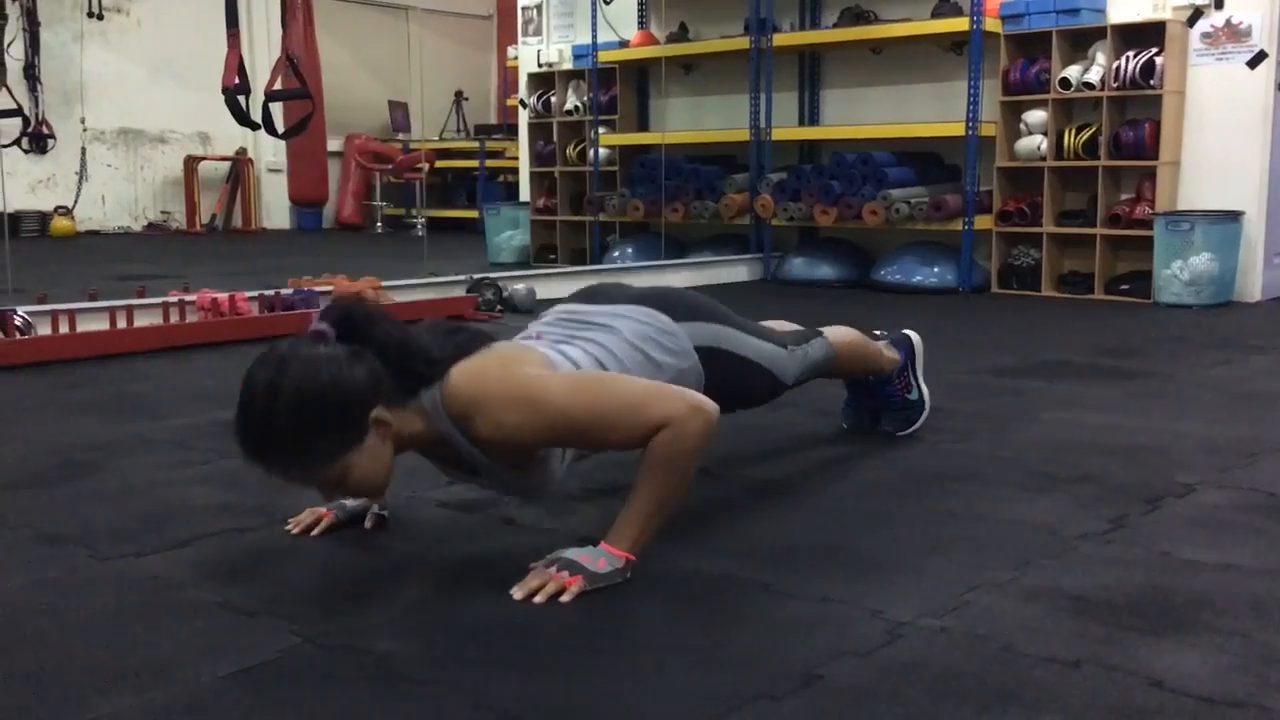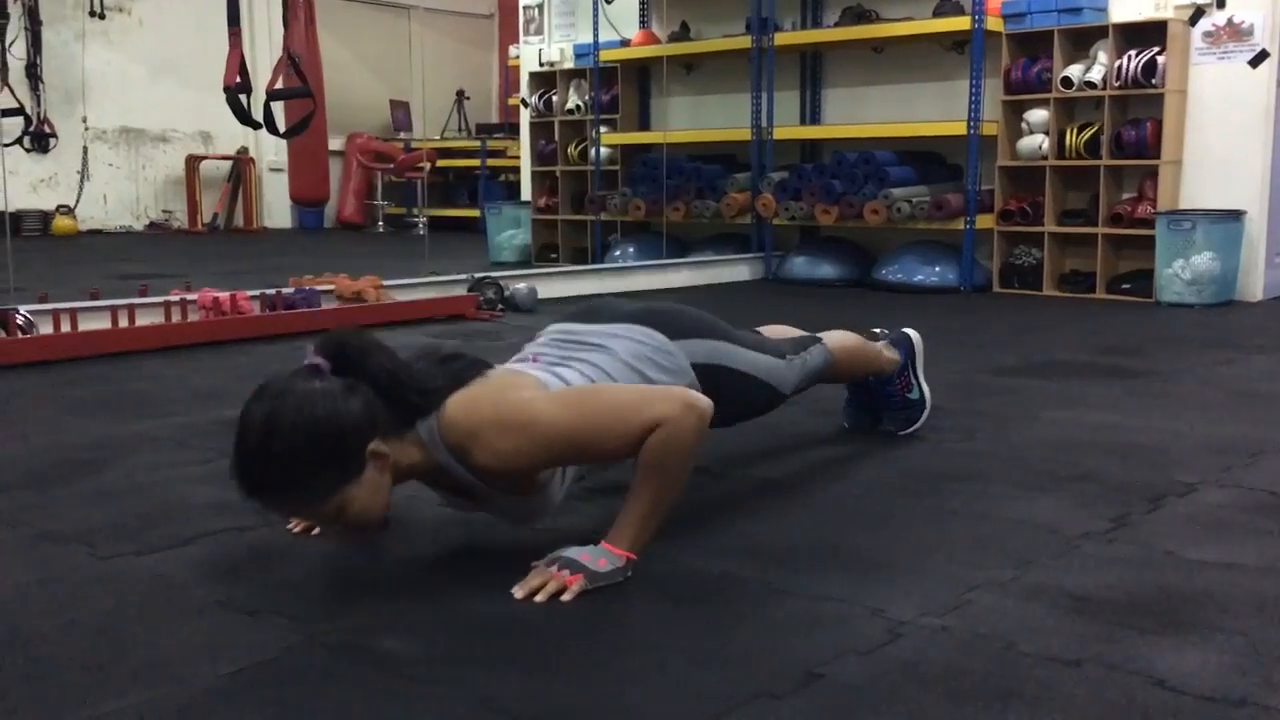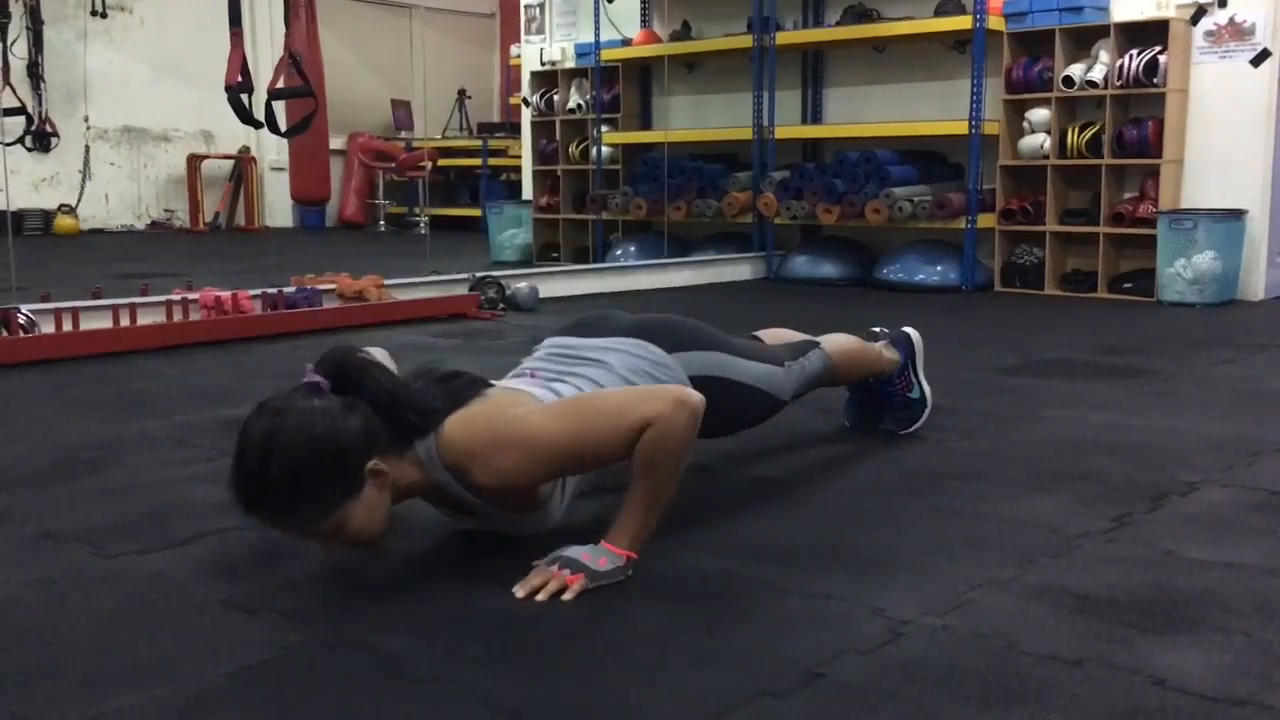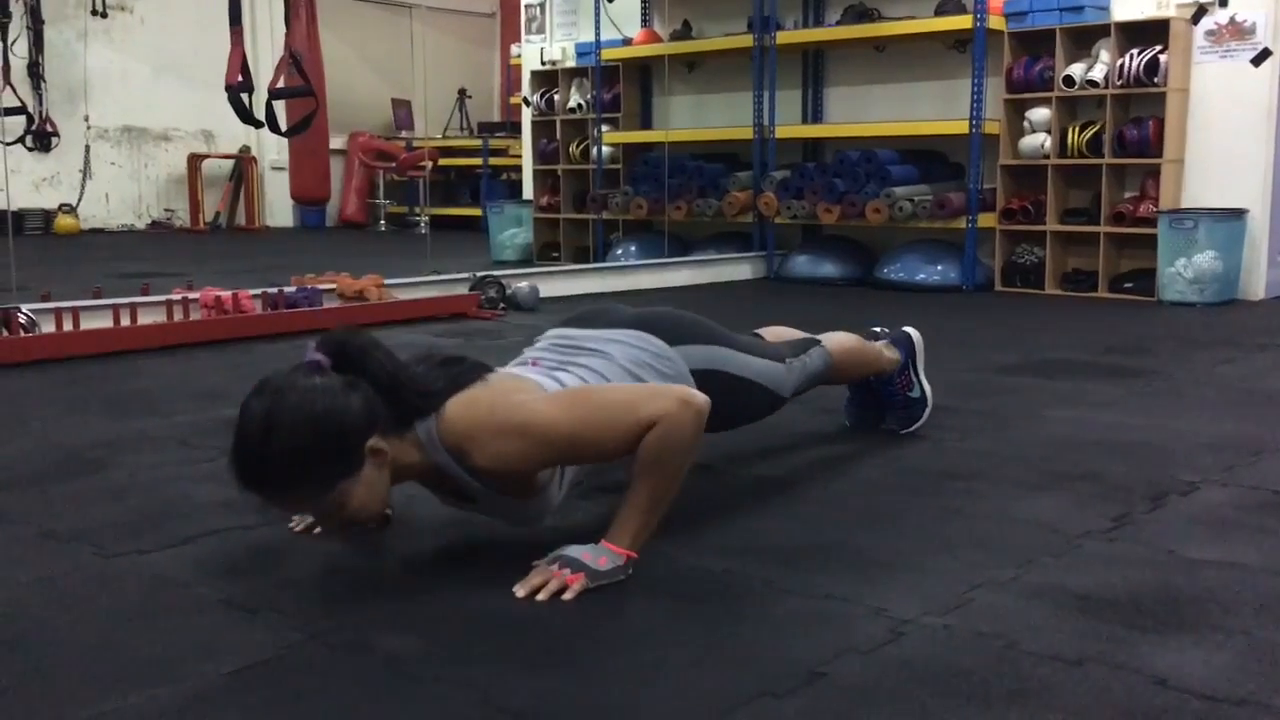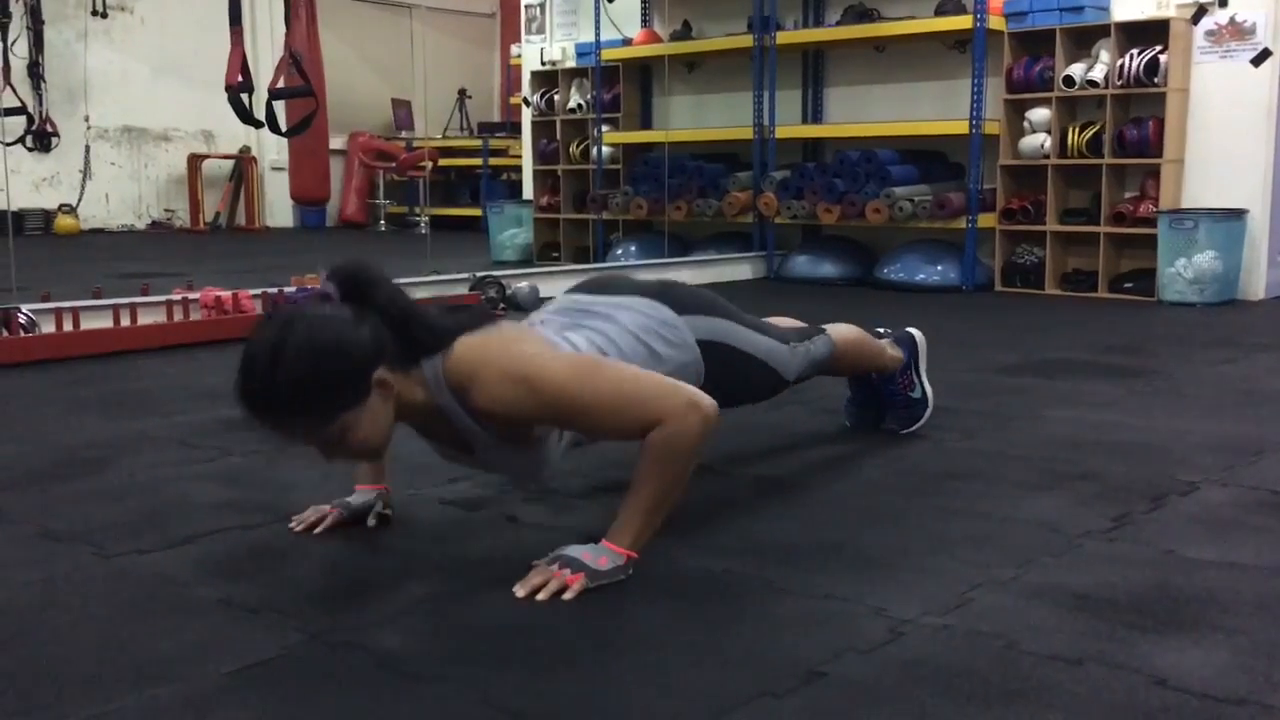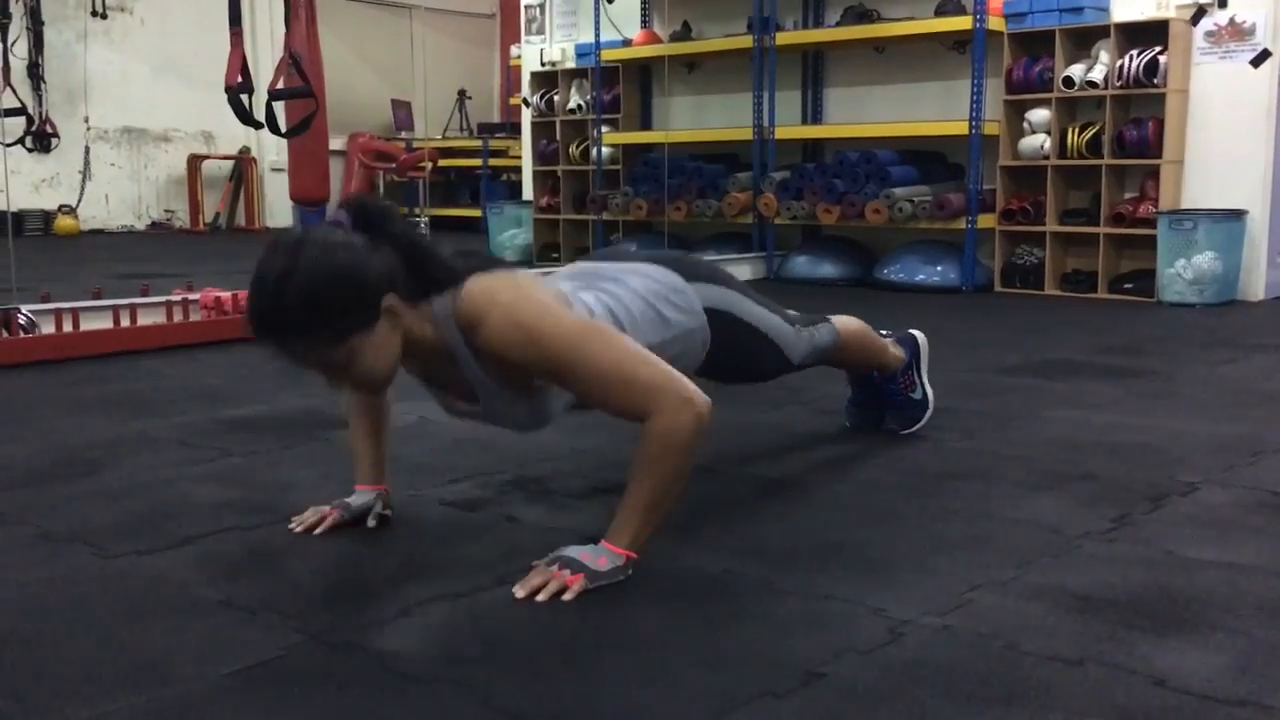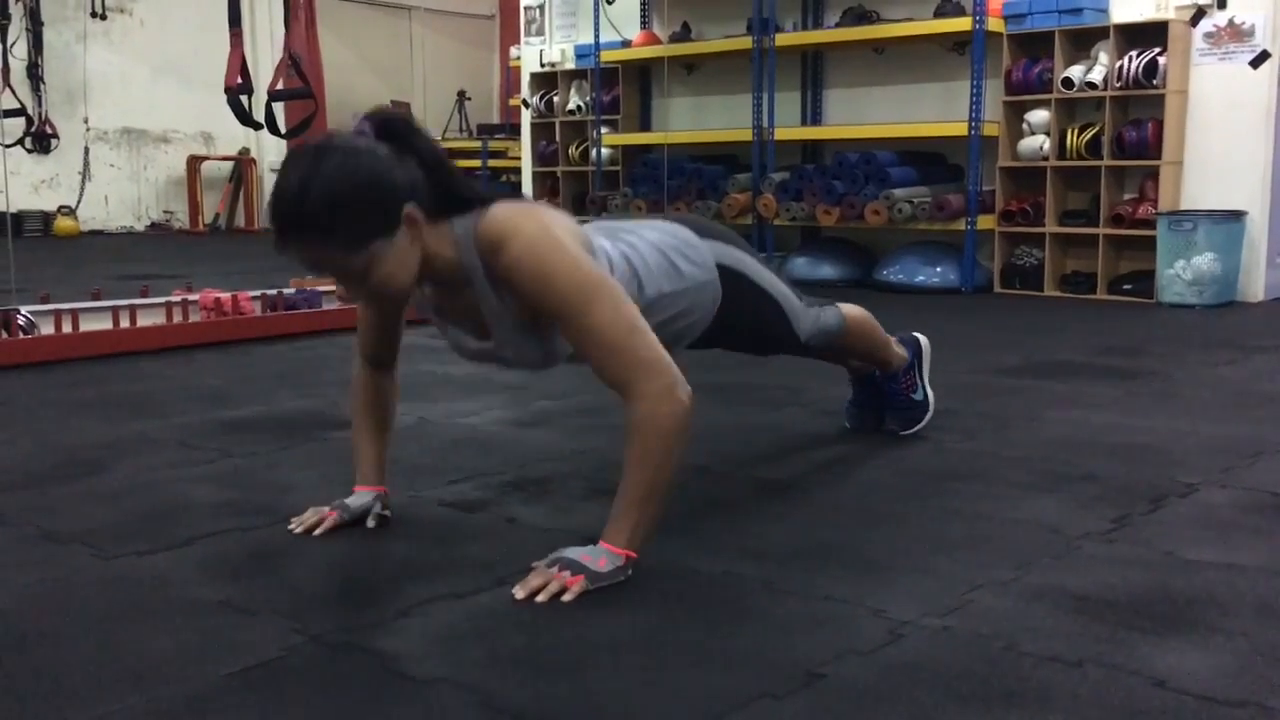
dt=0.1s
person 1, frame 1
left shoulder: (494, 403)
right shoulder: (377, 382)
left elbow: (694, 416)
left wrist: (614, 552)
right wrist: (362, 491)
left hip: (676, 346)
right hip: (593, 324)
left knee: (794, 361)
right knee: (771, 340)
left ankle: (891, 356)
right ankle: (872, 352)
person 1, frame 2
left shoulder: (486, 434)
right shoulder: (378, 406)
left elbow: (689, 410)
left wrist: (616, 551)
right wrist: (352, 501)
left hip: (671, 361)
right hip: (587, 341)
left knee: (792, 366)
right knee: (763, 348)
left ankle: (891, 355)
right ankle: (874, 359)
person 1, frame 3
left shoulder: (486, 450)
right shoulder: (373, 422)
left elbow: (681, 409)
right elbow: (371, 358)
left wrist: (615, 551)
right wrist: (350, 512)
left hip: (672, 370)
right hip: (585, 352)
left knee: (791, 372)
right knee: (764, 353)
left ankle: (890, 354)
right ankle: (872, 355)
person 1, frame 4
left shoulder: (486, 433)
right shoulder: (379, 409)
left elbow: (685, 409)
left wrist: (614, 548)
right wrist: (360, 503)
left hip: (670, 365)
right hip: (588, 348)
left knee: (793, 372)
right knee: (761, 350)
left ankle: (891, 357)
right ankle: (868, 338)
person 1, frame 5
left shoulder: (494, 377)
right shoulder: (382, 357)
left elbow: (691, 411)
left wrist: (617, 549)
right wrist: (369, 487)
left hip: (677, 338)
right hip: (595, 317)
left knee: (797, 359)
right knee: (777, 349)
left ankle: (893, 354)
right ankle: (876, 355)
person 1, frame 6
left shoulder: (502, 318)
right shoulder: (381, 305)
left elbow: (684, 407)
right elbow: (369, 392)
left wrist: (617, 550)
right wrist: (368, 486)
left hip: (684, 311)
right hip: (609, 291)
left knee: (806, 346)
right knee: (793, 352)
left ankle: (896, 354)
right ankle: (864, 389)
person 1, frame 7
left shoulder: (522, 246)
right shoulder: (396, 249)
left elbow: (663, 395)
right elbow: (373, 362)
left wrist: (616, 551)
right wrist: (369, 485)
left hip: (695, 270)
right hip: (623, 256)
left knee: (810, 329)
right knee: (798, 344)
left ankle: (901, 360)
right ankle: (866, 379)
